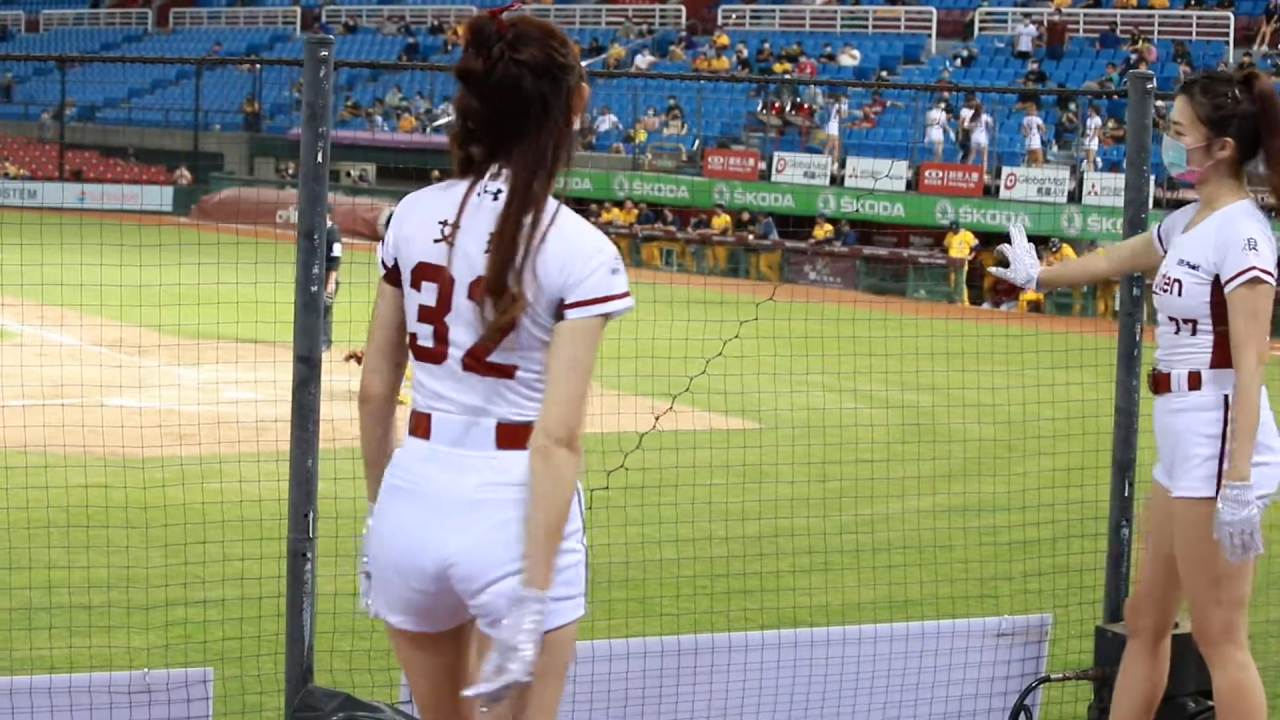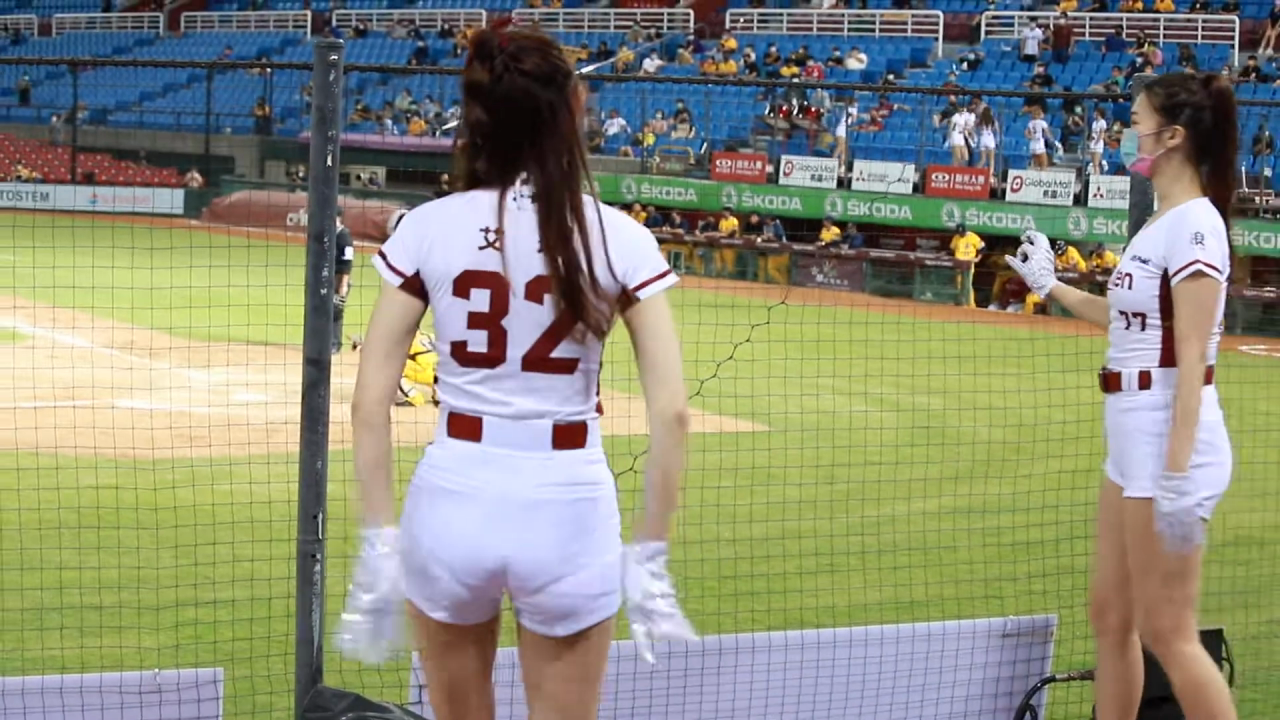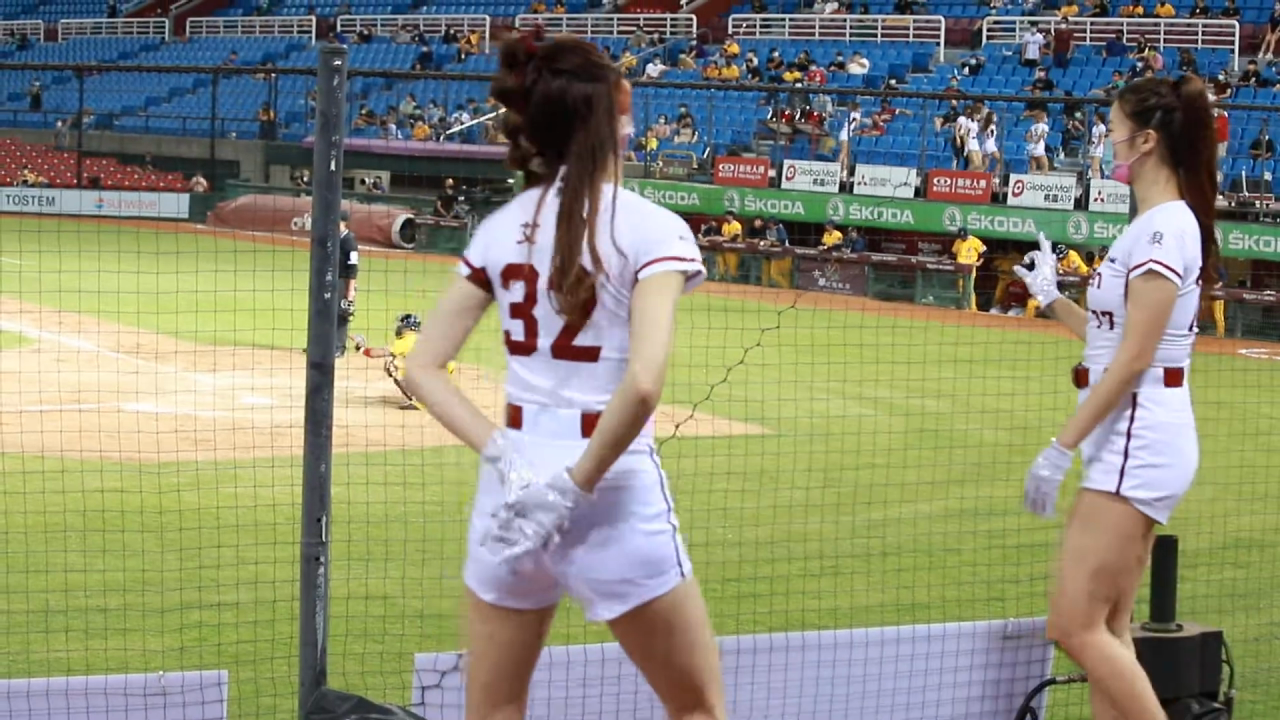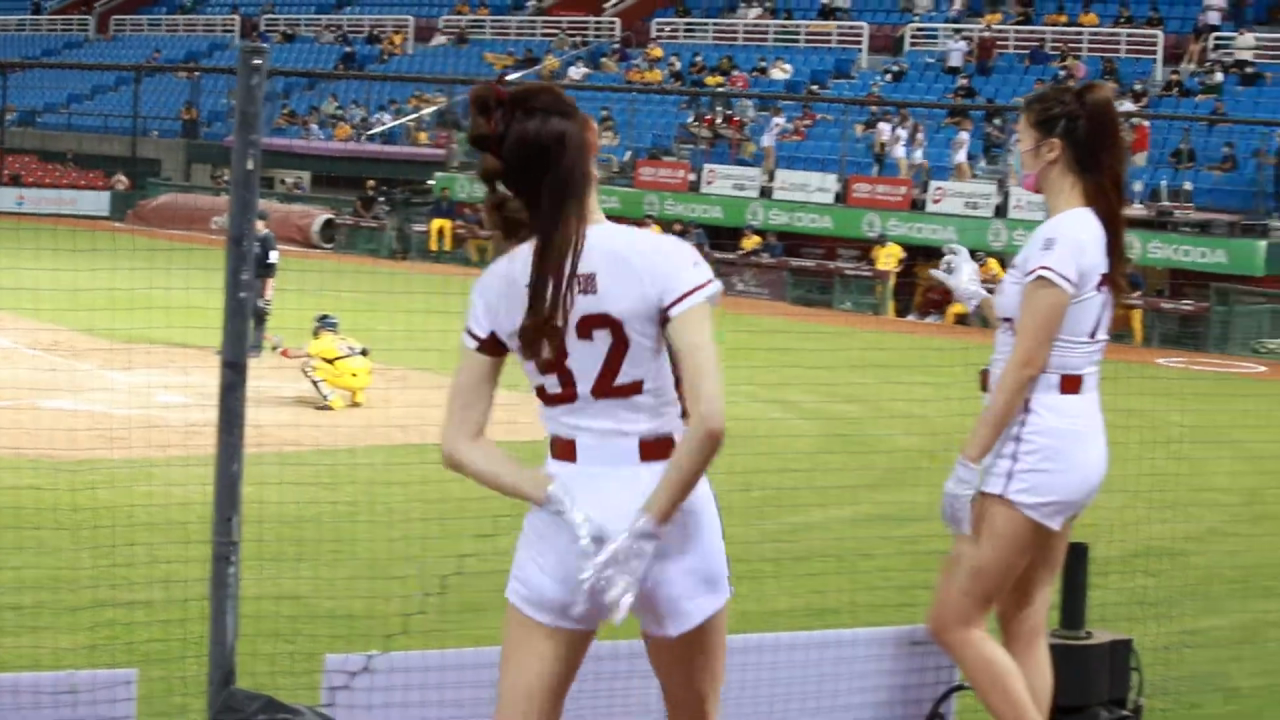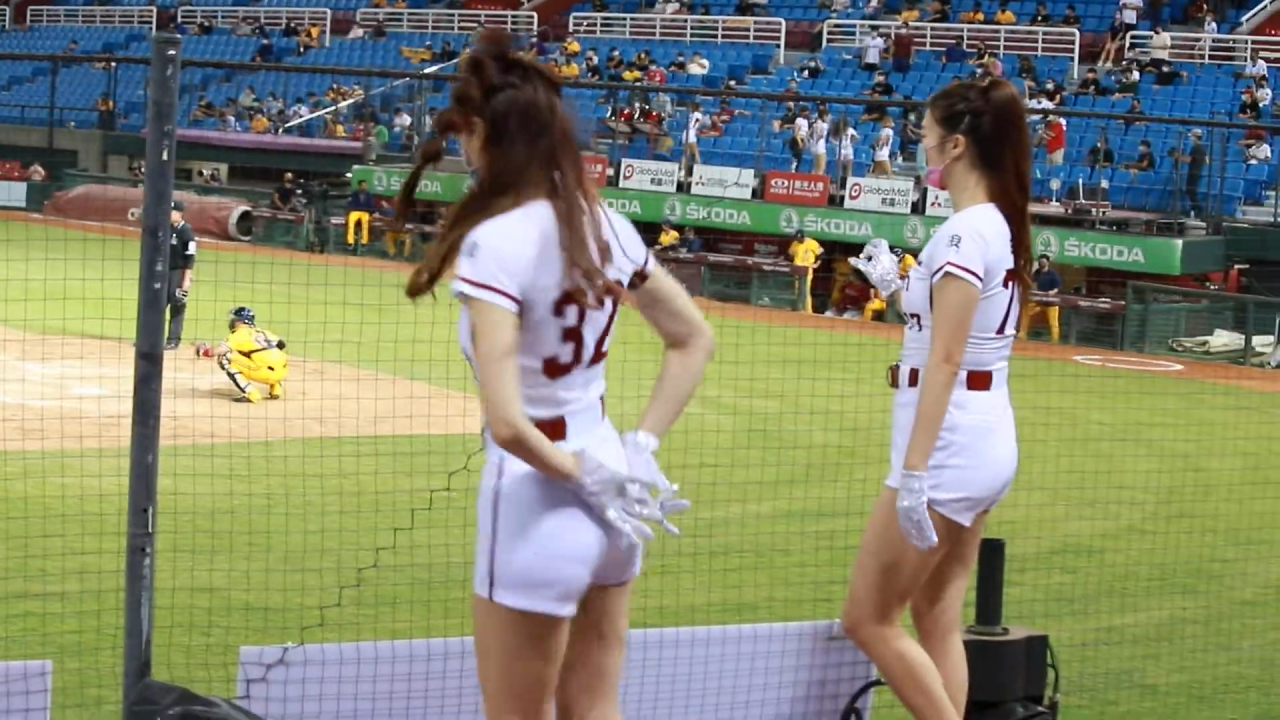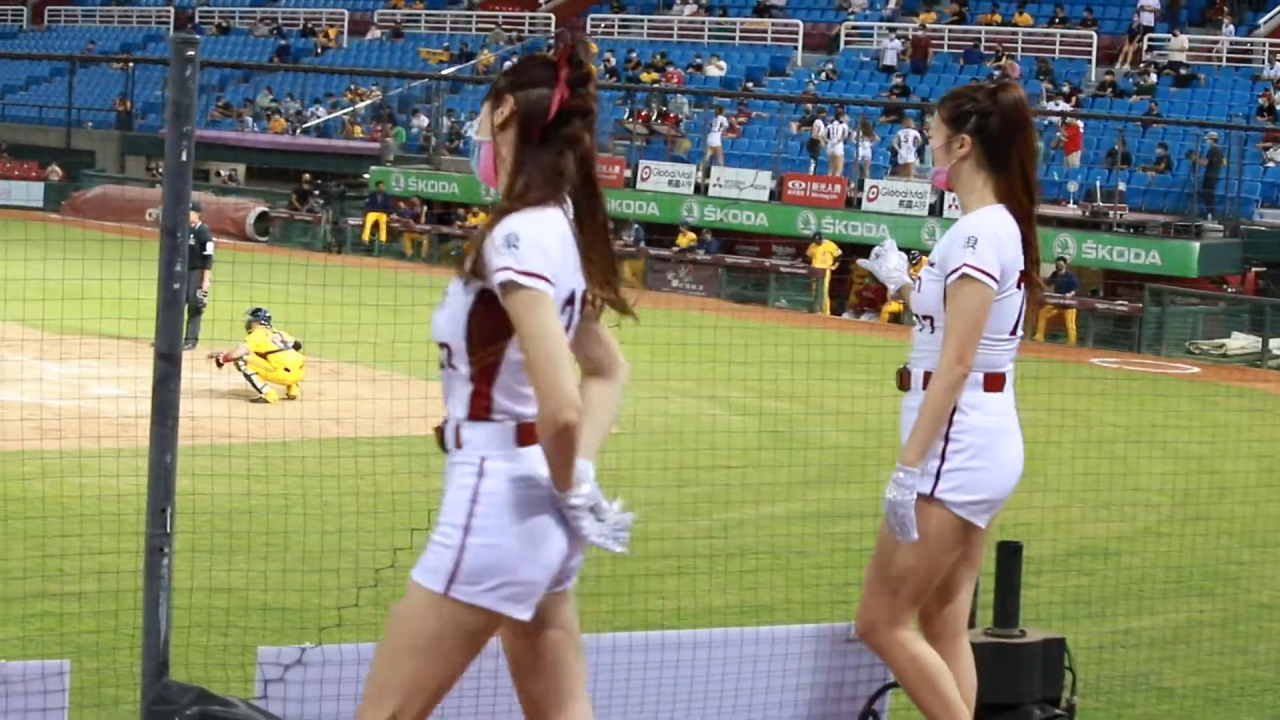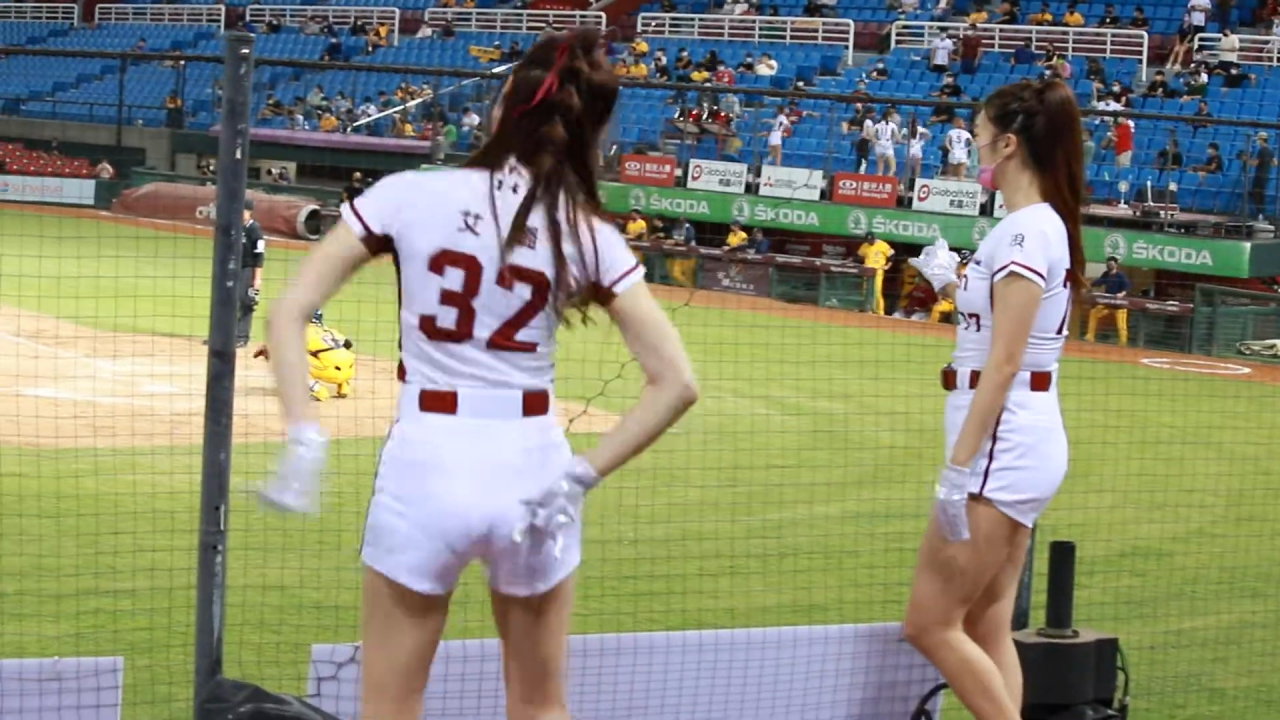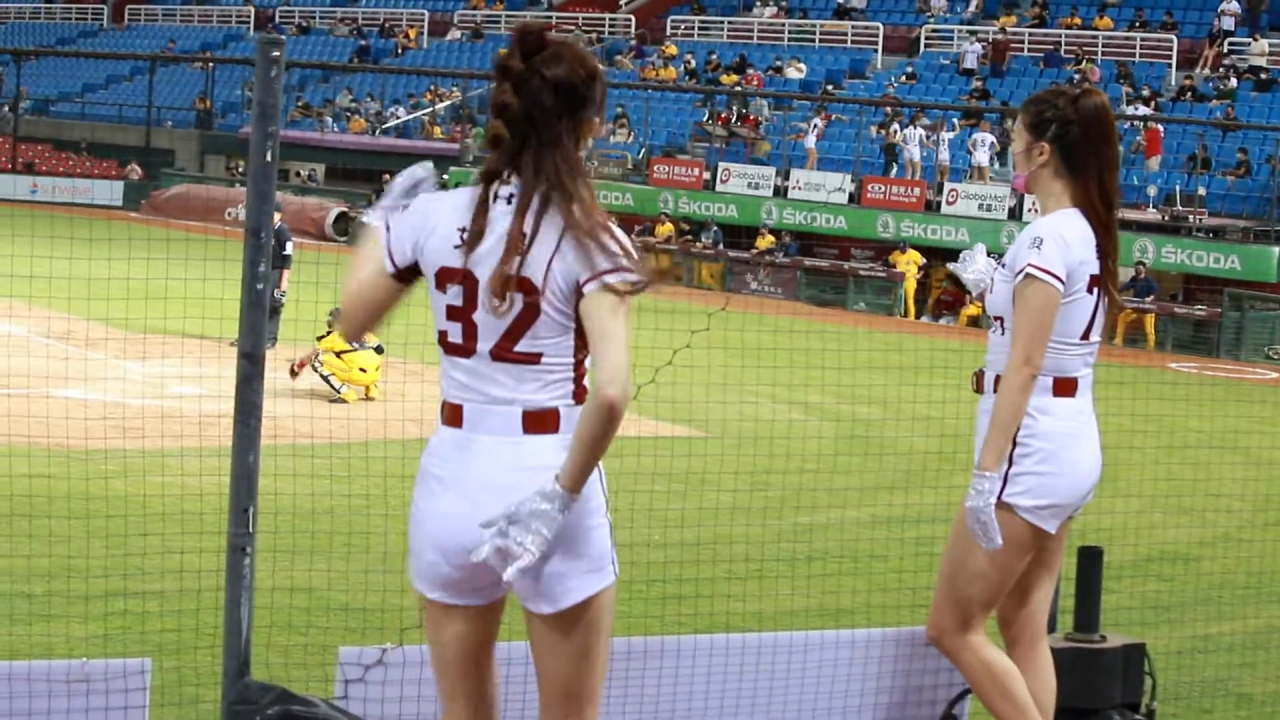
dt=0.3s
person 1, frame 1
left shoulder: (415, 215)
right shoulder: (582, 251)
left elbow: (375, 387)
right elbow: (560, 439)
left wrist: (379, 506)
right wrist: (528, 608)
left hip: (414, 505)
right hip: (514, 518)
person 1, frame 2
left shoulder: (425, 227)
right shoulder: (622, 239)
left elbow: (370, 394)
right elbow: (670, 410)
left wrist: (381, 542)
right wrist: (648, 559)
left hip: (451, 501)
right hip: (565, 508)
person 1, frame 3
left shoulder: (502, 225)
right shoulder: (653, 228)
left elbow: (421, 369)
right elbow: (641, 385)
left wrist: (504, 460)
right wrist: (572, 490)
left hip: (516, 501)
right hip: (613, 500)
person 1, frame 4
left shoulder: (499, 284)
right shoulder: (665, 259)
left elbow: (459, 444)
right elbow: (710, 419)
left wrist: (562, 501)
right wrist: (649, 526)
left hip: (566, 531)
right hip: (669, 529)
person 1, frame 5
left shoulder: (494, 244)
right shoulder: (606, 225)
left elbow: (504, 419)
right elbow: (695, 339)
left wrist: (583, 479)
right wrist: (639, 448)
left hip: (538, 510)
right hip: (600, 505)
person 1, frame 6
left shoulder: (517, 235)
right shoulder: (564, 229)
left elbow: (559, 409)
right elbow: (609, 371)
left wrist: (570, 491)
right wrist: (577, 478)
left hip: (497, 512)
right hip: (537, 511)
person 1, frame 7
left shoulder: (409, 193)
right shoulder: (594, 237)
left elbow: (290, 308)
right elbow: (676, 382)
left wrist: (304, 434)
right wrist: (576, 475)
left hip: (424, 473)
right hip: (529, 478)
person 1, frame 8
left shoulder: (434, 215)
right shoulder: (594, 239)
left elbow: (353, 320)
right elbow: (612, 394)
left wrist: (380, 220)
right wrist: (556, 499)
left hip: (448, 486)
right hip: (541, 496)
person 2, frame 1
right shoulder: (1188, 221)
right elbow: (1114, 259)
right wrist: (1035, 274)
left hip: (1217, 449)
right hip: (1181, 446)
left knee: (1218, 638)
right knee: (1145, 619)
person 2, frame 2
left shoulder: (1194, 227)
right shoulder: (1161, 224)
left elbow: (1191, 361)
left wrist: (1177, 477)
right wrist: (1049, 284)
left hip: (1168, 447)
right hip: (1133, 446)
left knee: (1168, 636)
right knee: (1111, 618)
person 2, frame 3
left shoulder: (1161, 229)
right shoulder: (1164, 223)
left elbow: (1131, 360)
left wrist: (1058, 448)
right wrist: (1050, 298)
left hip: (1138, 446)
right hip: (1138, 444)
left knee: (1073, 625)
right knee: (1104, 624)
person 2, frame 4
left shoulder: (1060, 237)
right shoulder: (1091, 230)
left elbow: (1025, 366)
left wrist: (967, 463)
right wrist: (977, 298)
left hip: (1037, 450)
right hip: (1065, 445)
left knee: (954, 620)
right knee: (1022, 627)
person 2, frame 5
left shoulder: (965, 232)
right shoulder: (996, 226)
left elbow: (944, 362)
left wrist: (913, 472)
right wrist: (899, 288)
left hip: (950, 445)
right hip: (981, 442)
left knee: (868, 618)
right knee: (936, 622)
person 2, frame 6
left shoulder: (977, 233)
right shoulder: (1000, 225)
left elbow: (956, 365)
left wrist: (907, 468)
right wrist: (902, 285)
left hip: (957, 448)
right hip: (980, 446)
left knee: (882, 622)
right knee: (942, 626)
person 2, frame 7
left shoulder: (1023, 230)
right shoulder: (1046, 224)
left elbow: (1004, 363)
left wrist: (958, 468)
right wrist: (951, 284)
left hip: (1003, 448)
right hip: (1024, 445)
left knee: (930, 624)
right knee: (987, 626)
person 2, frame 8
left shoulder: (1047, 236)
right shoulder: (1088, 232)
left elbow: (1024, 367)
left wrist: (985, 475)
right wrist: (989, 287)
left hip: (1032, 449)
right hip: (1067, 447)
left knee: (952, 627)
right knee: (1023, 630)
